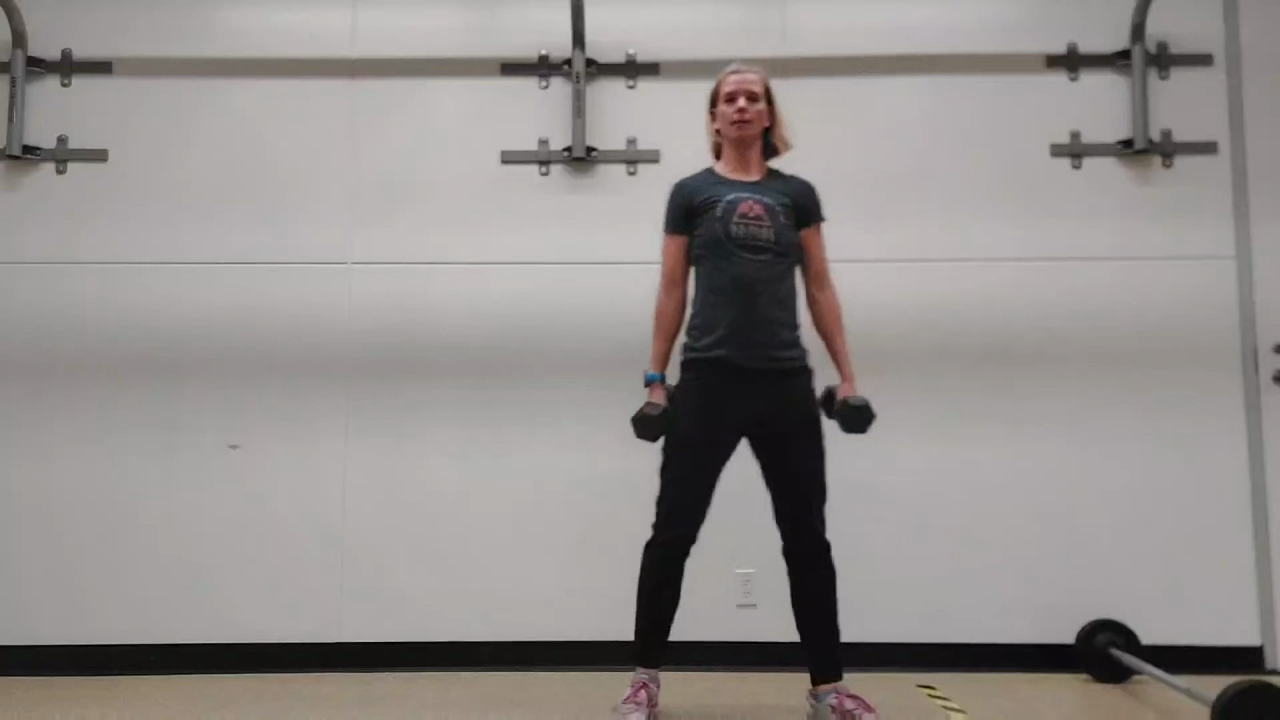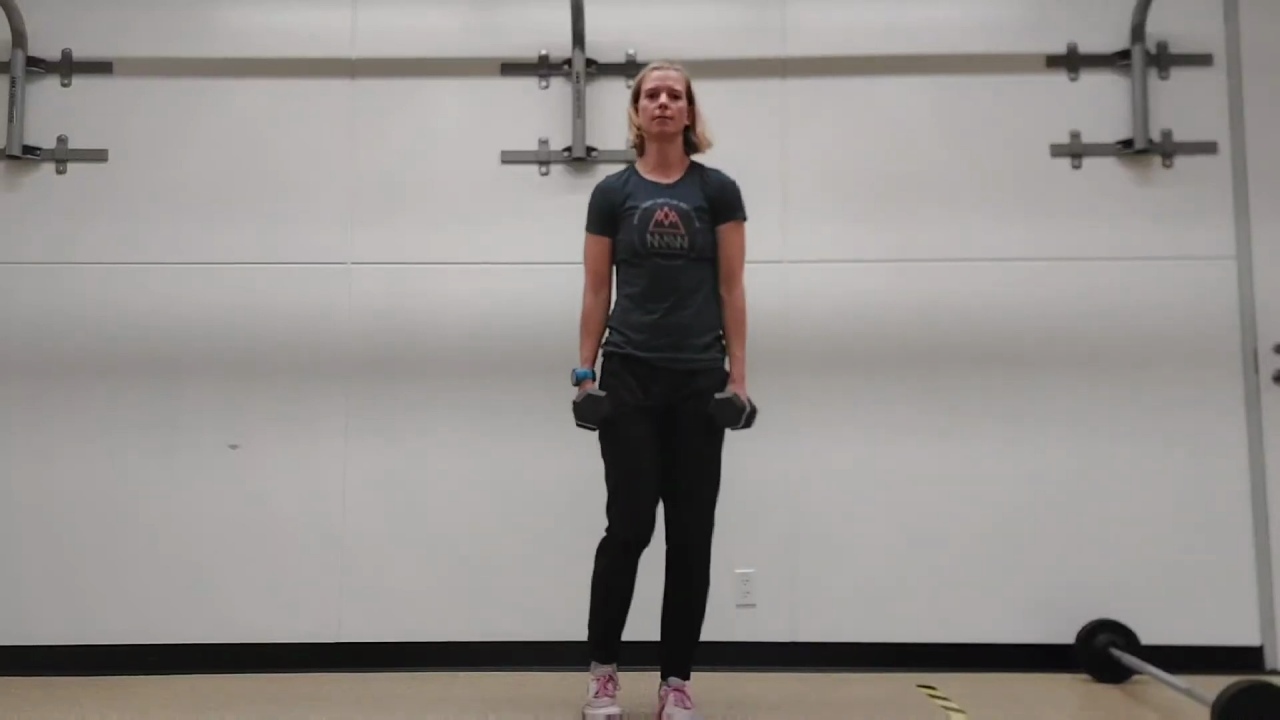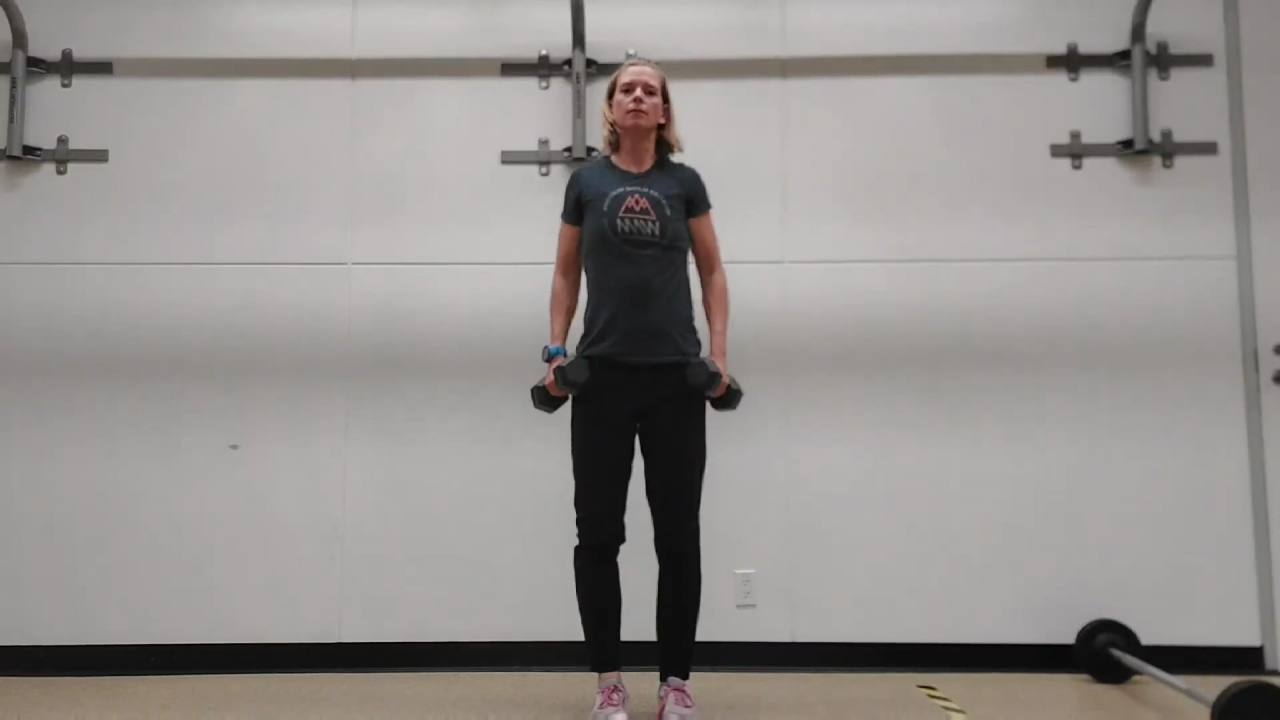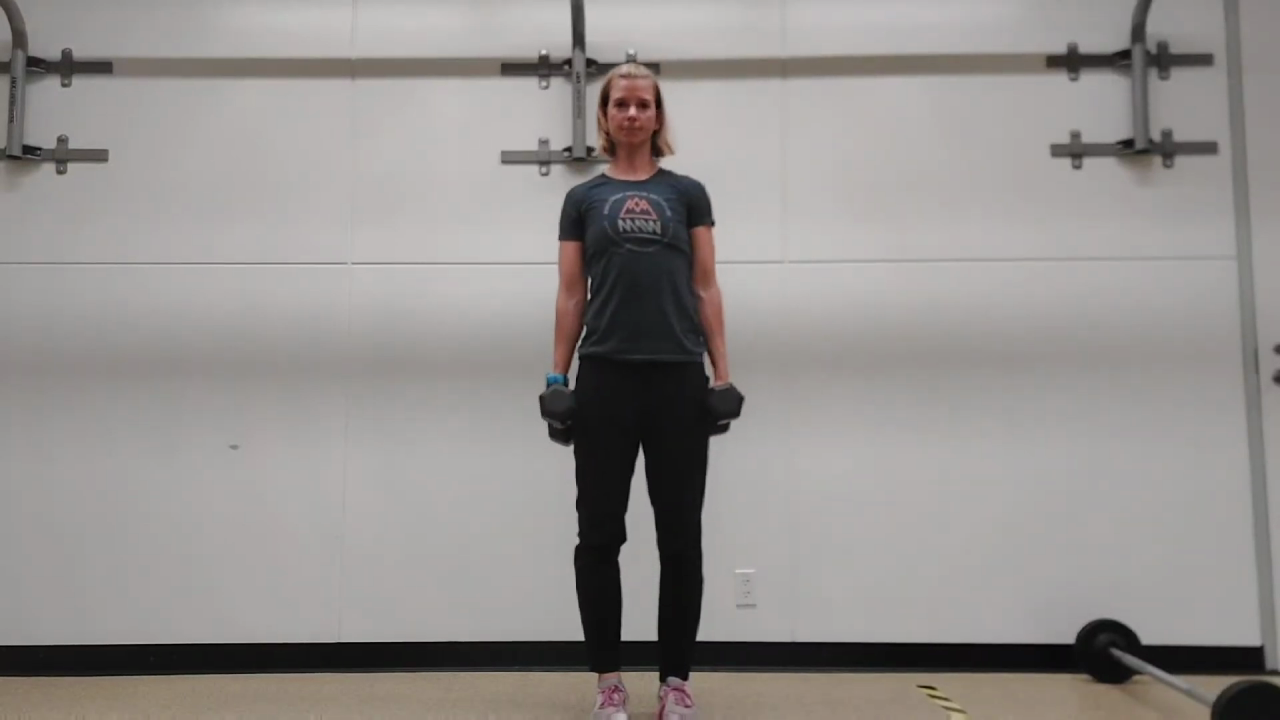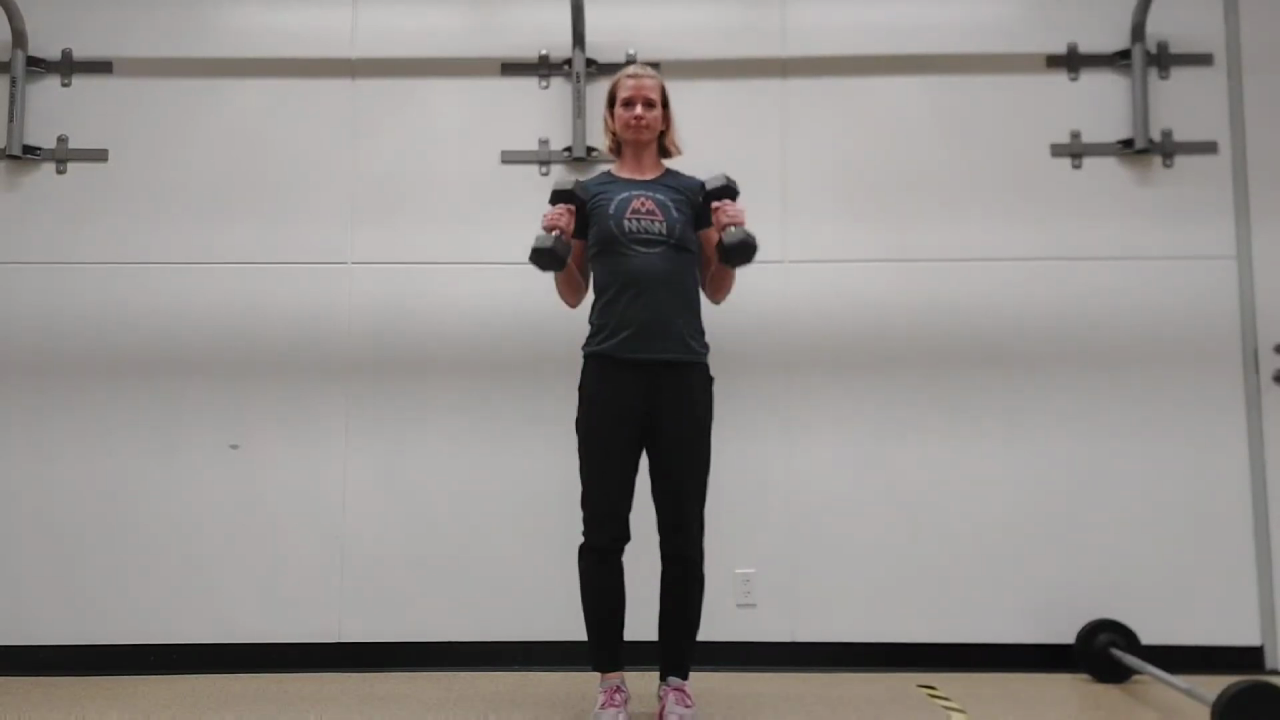
dt=1s
person 1, frame 1
left shoulder: (798, 194)
right shoulder: (688, 193)
left elbow: (819, 289)
right elbow: (671, 292)
left wrist: (847, 374)
right wrist: (655, 379)
left hip: (784, 380)
right hip: (708, 380)
left knee: (807, 539)
right knee: (672, 534)
person 1, frame 2
left shoulder: (718, 189)
right shoulder: (612, 192)
left elbow: (732, 288)
right elbow: (596, 290)
left wrist: (739, 374)
right wrist: (584, 373)
left hip: (697, 378)
right hip: (629, 375)
left knee: (691, 534)
right knee: (627, 527)
person 1, frame 3
left shoulder: (685, 181)
right shoulder: (586, 181)
left elbow: (713, 274)
right elbow: (565, 275)
left wrist: (719, 352)
right wrist: (555, 350)
left hip: (674, 375)
right hip: (602, 375)
left knee: (678, 533)
right knee: (598, 530)
person 1, frame 4
left shoulder: (687, 192)
right shoulder: (583, 198)
left elbow: (705, 288)
right elbow: (570, 295)
left wrist: (722, 372)
right wrist: (556, 376)
left hip: (676, 376)
right hip: (605, 376)
left knee: (680, 535)
right knee: (600, 533)
person 1, frame 5
left shoulder: (693, 191)
right shoulder: (589, 193)
left elbow: (716, 290)
right elbow: (573, 294)
left wrist: (730, 240)
right wrist: (558, 244)
left hip: (682, 373)
right hip: (610, 373)
left knee: (682, 534)
right knee: (604, 531)
